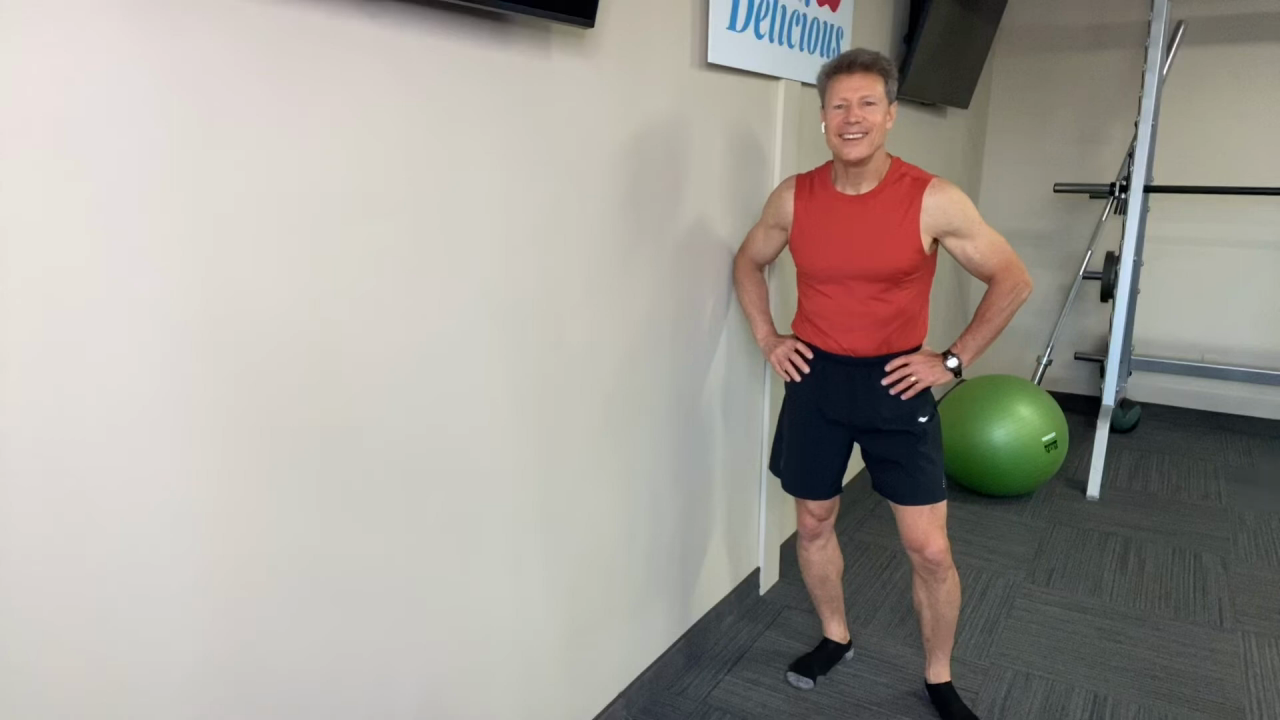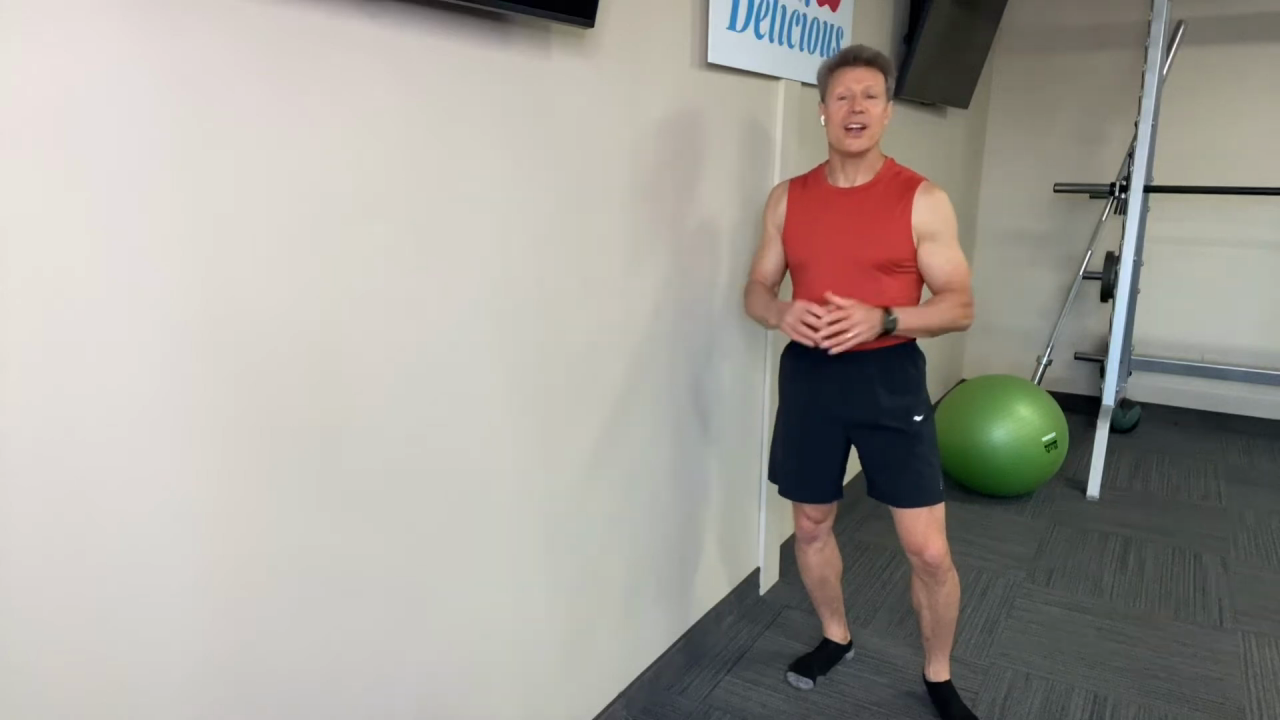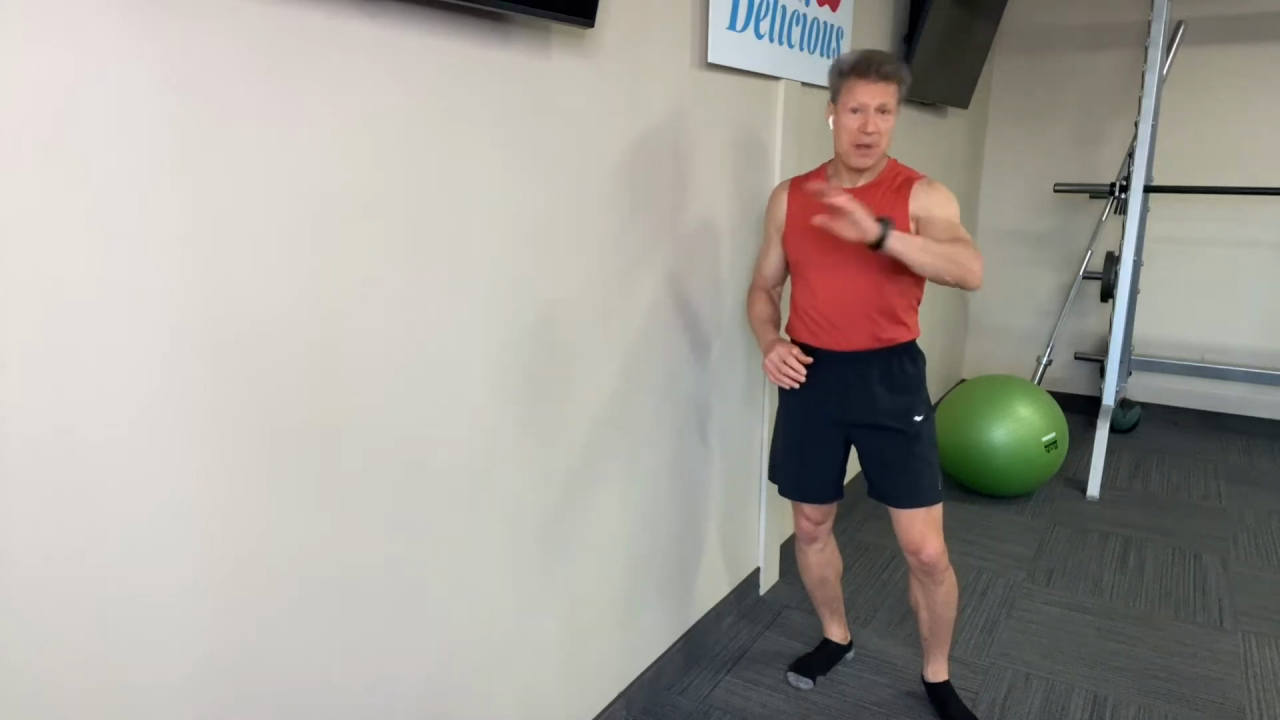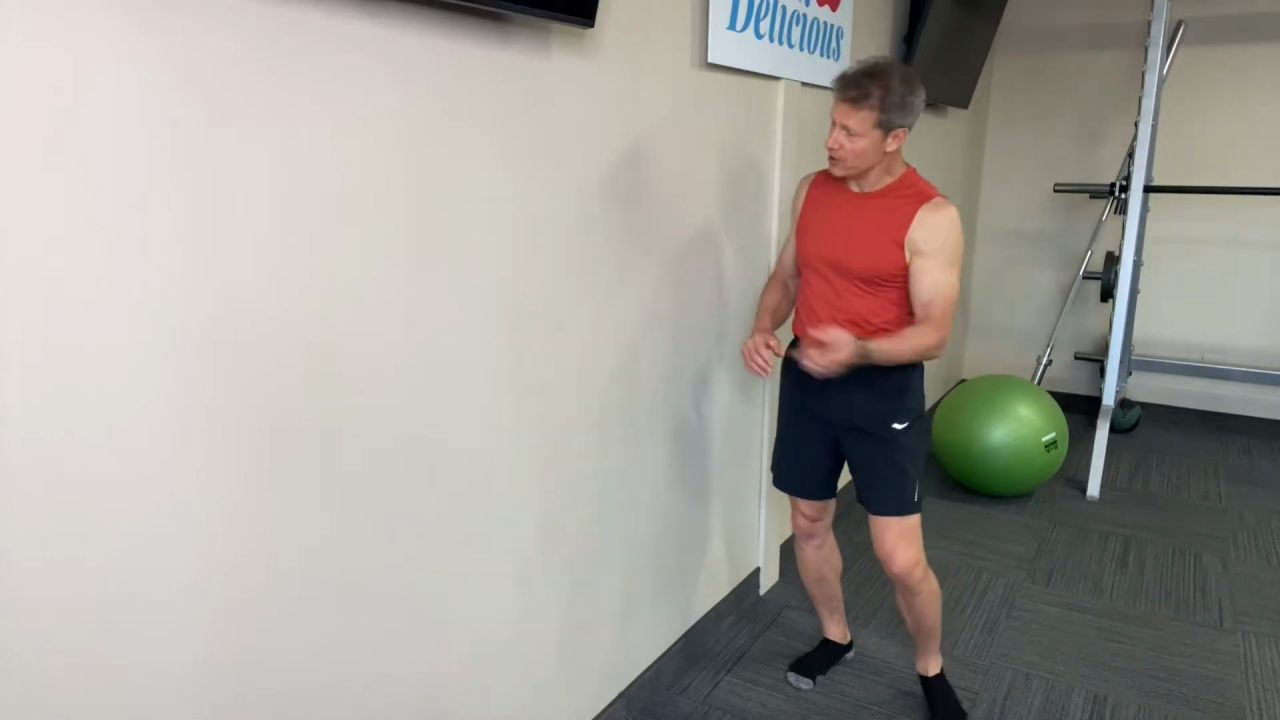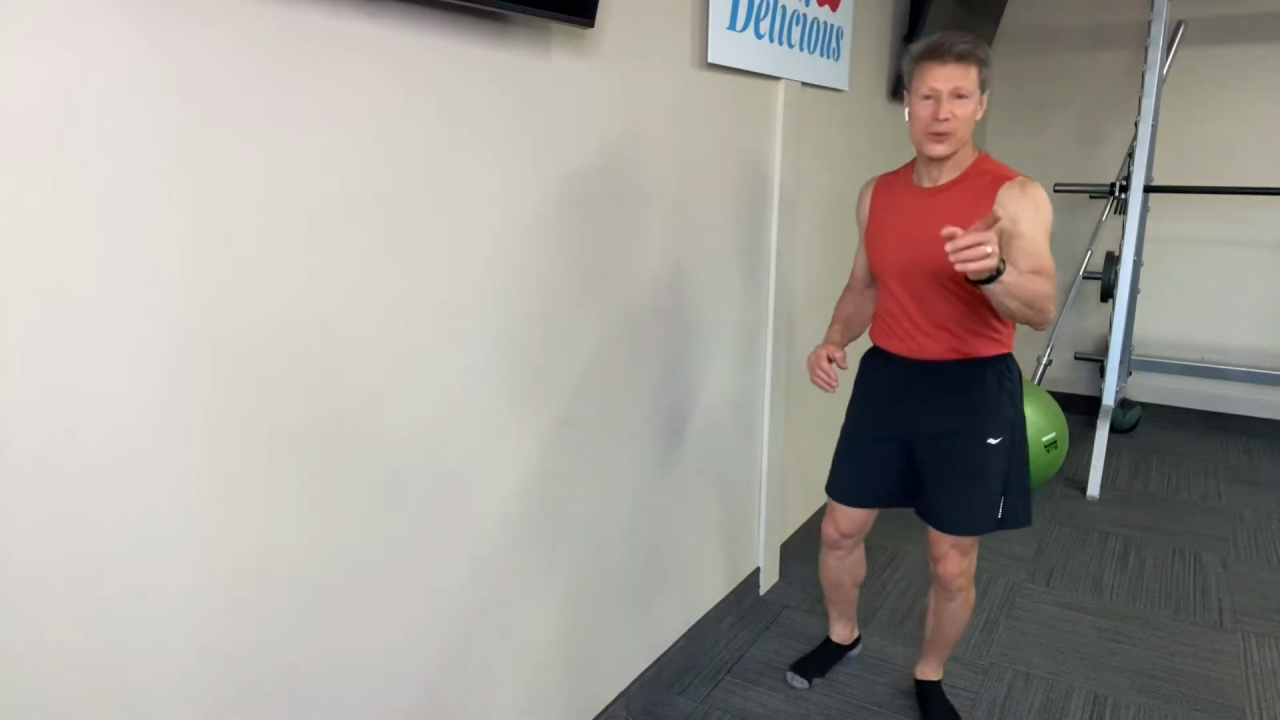
dt=1s
person 1, frame 1
left shoulder: (934, 201)
right shoulder: (793, 197)
left elbow: (1013, 281)
right elbow: (748, 263)
left wrist: (953, 360)
right wrist: (767, 338)
left hip: (896, 383)
right hip: (815, 379)
left knee: (929, 548)
right knee: (813, 522)
right ankle: (835, 637)
person 1, frame 2
left shoulder: (923, 200)
right shoulder: (788, 198)
left elbow: (959, 306)
right elbow: (757, 289)
left wrist: (882, 320)
right wrist: (785, 316)
left hip: (890, 379)
right hip: (809, 376)
left knee: (929, 551)
right knee: (810, 526)
right ankle: (836, 637)
person 1, frame 3
left shoulder: (923, 195)
right shoulder: (790, 197)
left elbow: (968, 270)
right elbow: (763, 287)
left wrist: (875, 232)
right wrist: (770, 341)
left hip: (889, 378)
right hip: (811, 376)
left knee: (925, 549)
right knee: (810, 524)
right ankle: (836, 636)
person 1, frame 4
left shoulder: (931, 214)
right shoulder: (813, 189)
left elbow: (931, 332)
left wrist: (855, 349)
right wrist: (764, 328)
left hip: (881, 386)
right hip: (807, 375)
left knee: (900, 558)
right knee: (809, 521)
right ankle: (836, 636)
person 1, frame 5
left shoulder: (1015, 196)
right shoulder: (876, 193)
left elbow: (1043, 307)
left wrist: (992, 268)
right wrist: (833, 341)
left hip: (972, 394)
right hip: (885, 381)
left knee: (952, 563)
right knee: (839, 530)
right ankle: (842, 635)
